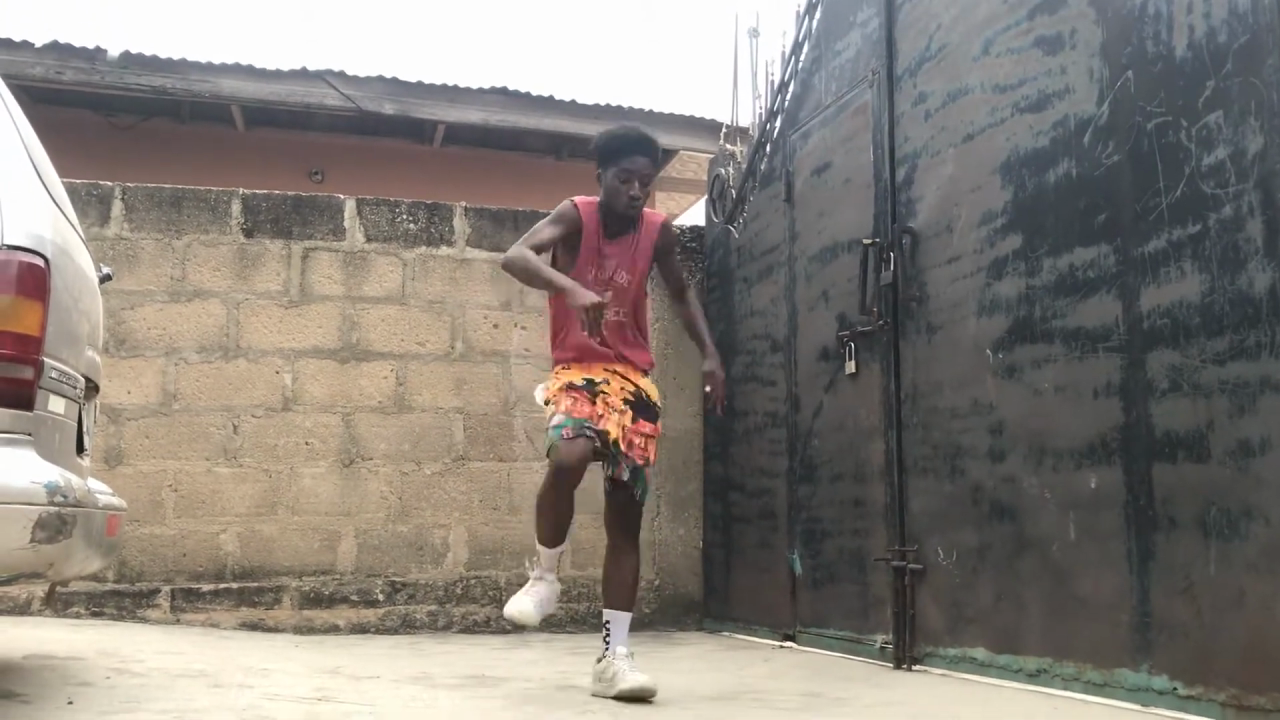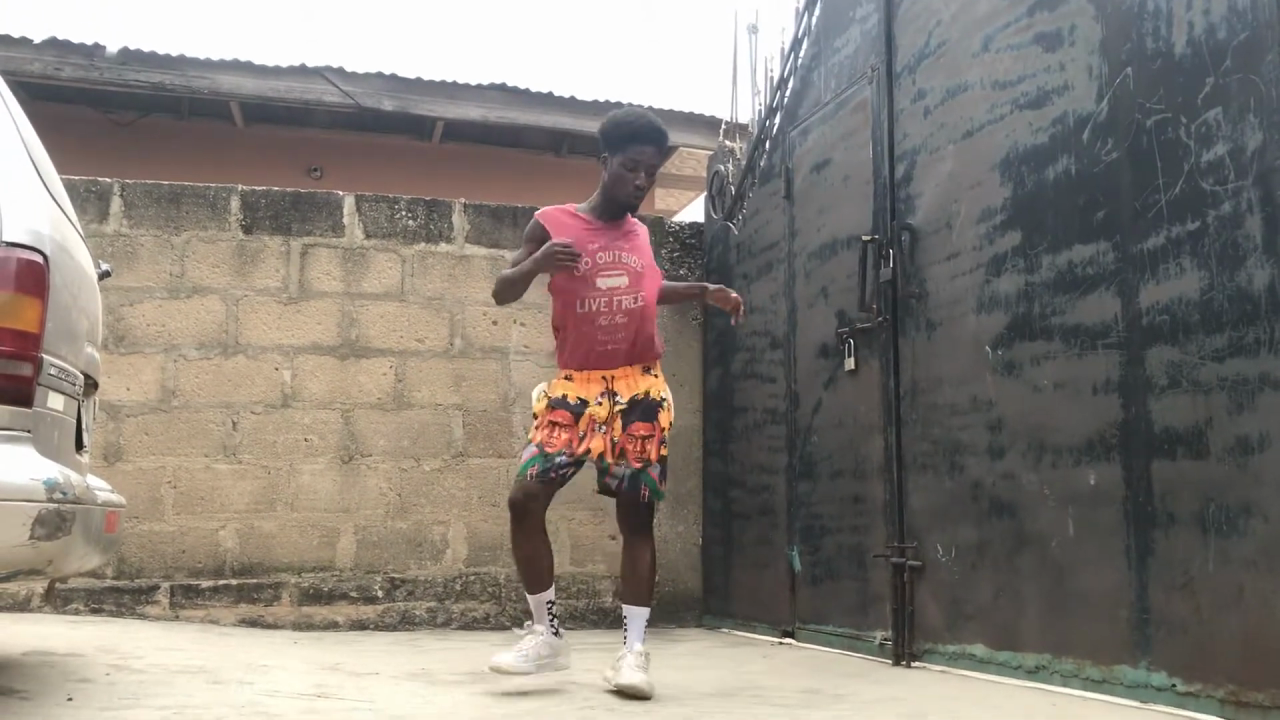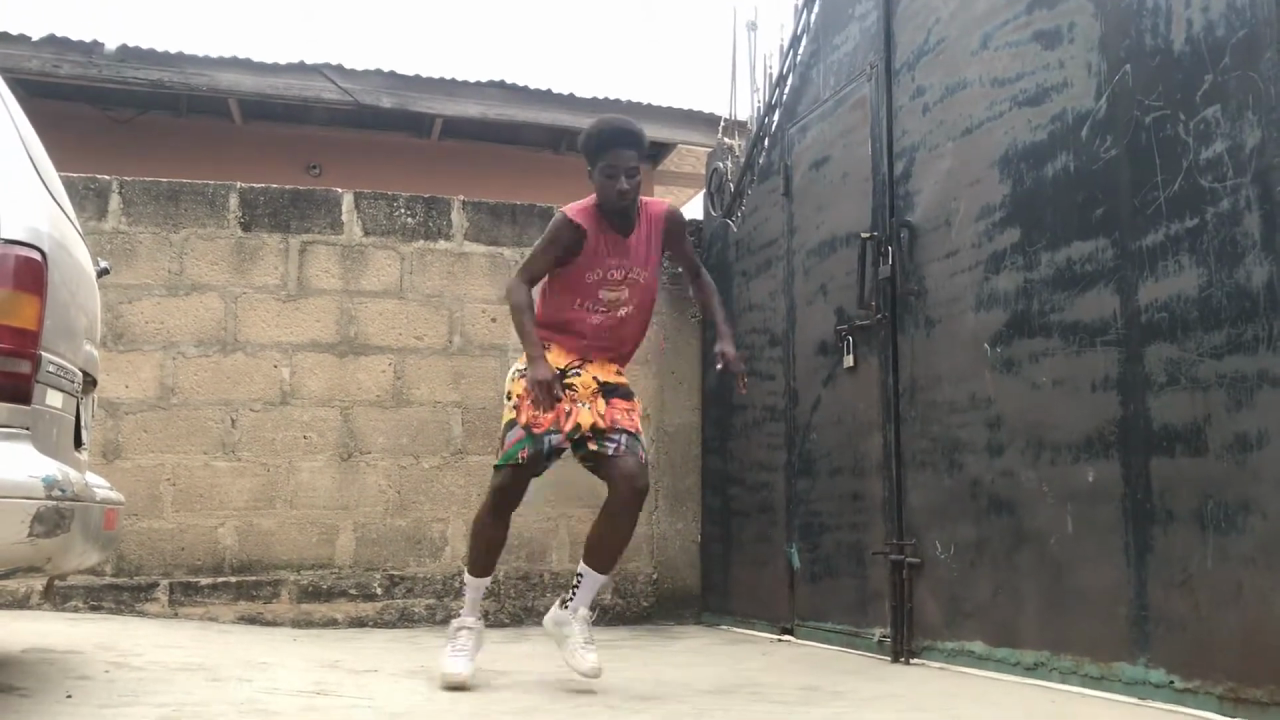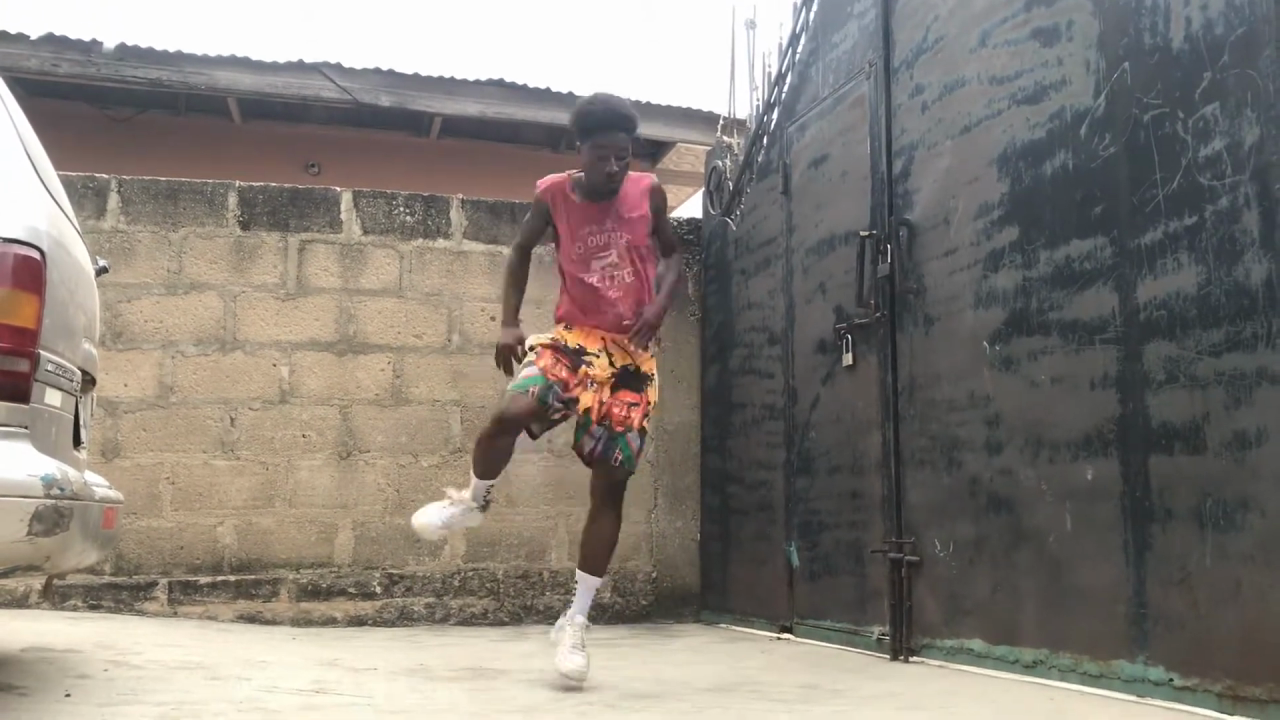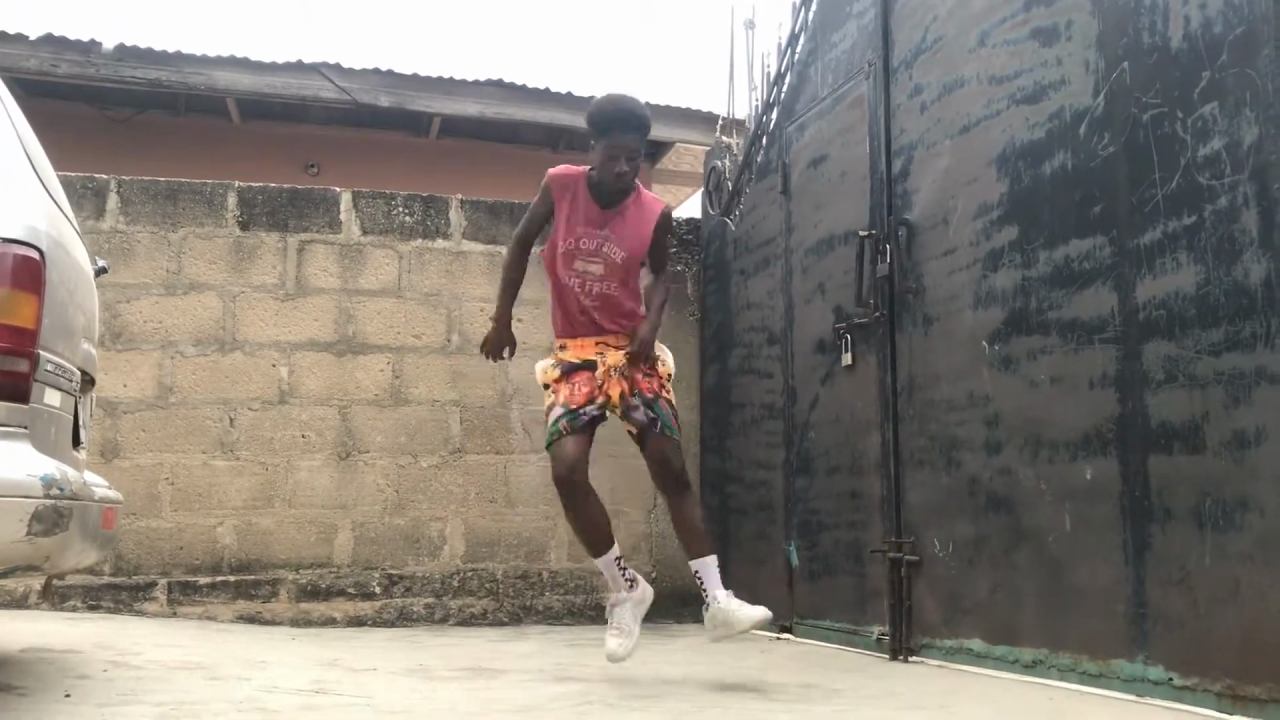
dt=0.2s
person 1, frame 1
left shoulder: (658, 230)
right shoulder: (574, 215)
left elbow: (680, 291)
right elbow: (516, 256)
left wrist: (710, 355)
right wrist: (572, 289)
left hip: (634, 383)
right hip: (577, 376)
left knee: (625, 518)
right knee: (568, 459)
left ankle: (614, 657)
right ankle: (544, 575)
person 1, frame 2
left shoulder: (640, 231)
right shoulder: (553, 223)
right elbow: (502, 292)
left wrist: (706, 291)
right wrist: (538, 263)
left hip: (638, 389)
right hip: (575, 387)
left knee: (637, 516)
right knee: (524, 499)
left ankle: (632, 653)
right ankle: (548, 635)
person 1, frame 3
left shoulder: (664, 217)
right shoulder: (575, 222)
left elbow: (696, 273)
right elbow: (519, 286)
left wrist: (724, 336)
right wrist: (536, 357)
left hip: (608, 377)
right hip: (552, 367)
left knee: (632, 479)
right knee: (505, 487)
left ankle: (573, 612)
right ankle: (468, 624)
person 1, frame 4
left shoulder: (649, 191)
right shoulder: (553, 194)
left elbow: (670, 254)
right elbow: (520, 253)
left wrist: (658, 307)
right wrist: (509, 323)
left hip: (630, 356)
right hip: (572, 341)
left knee: (611, 487)
right knee: (510, 410)
left ankle: (575, 622)
right ankle: (474, 500)
person 1, frame 5
left shoulder: (655, 213)
right shoulder: (560, 185)
right elbow: (522, 243)
left wrist: (649, 327)
right wrist: (501, 319)
left hip: (635, 352)
right hip: (576, 355)
left knee: (672, 472)
right knee: (567, 470)
left ankle: (717, 602)
right ankle: (623, 589)
